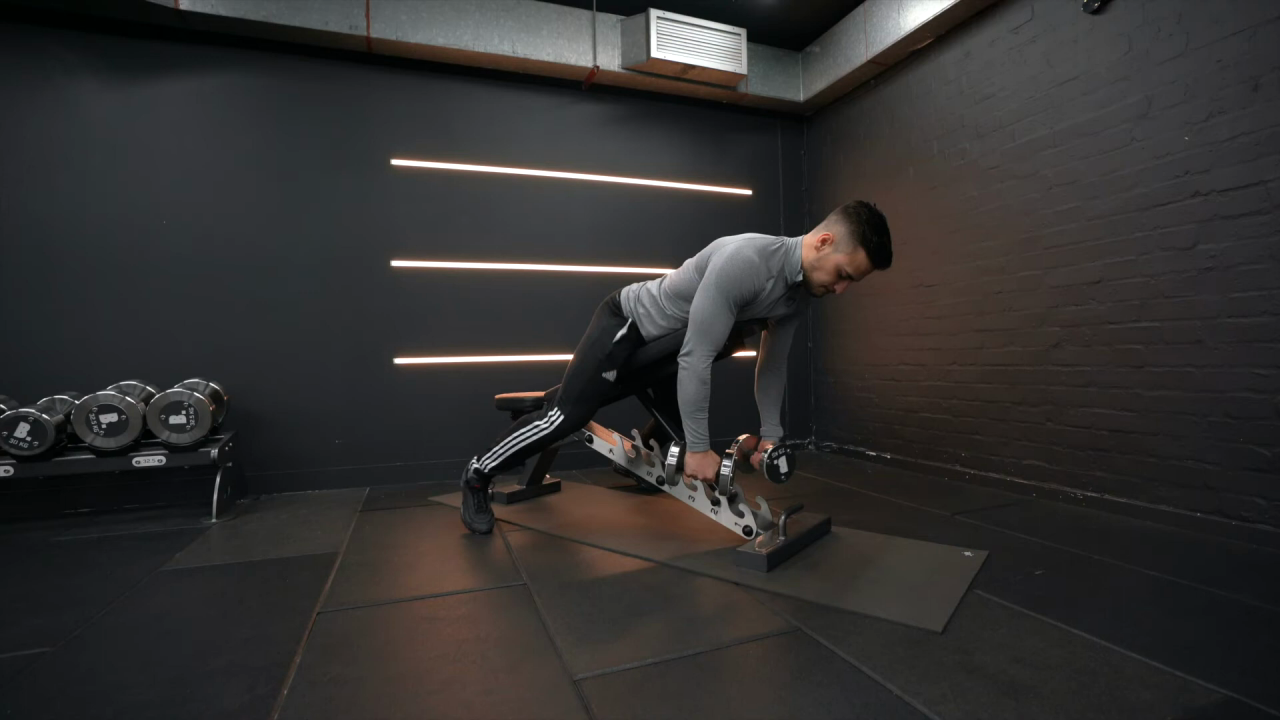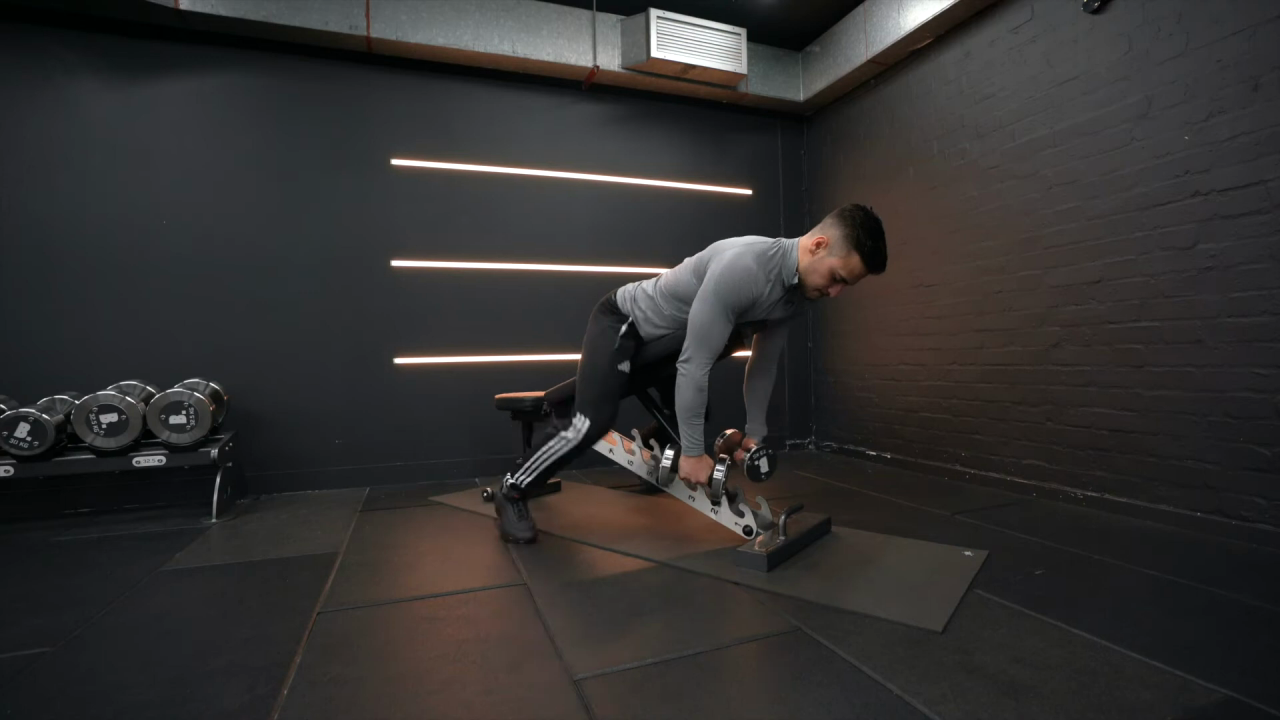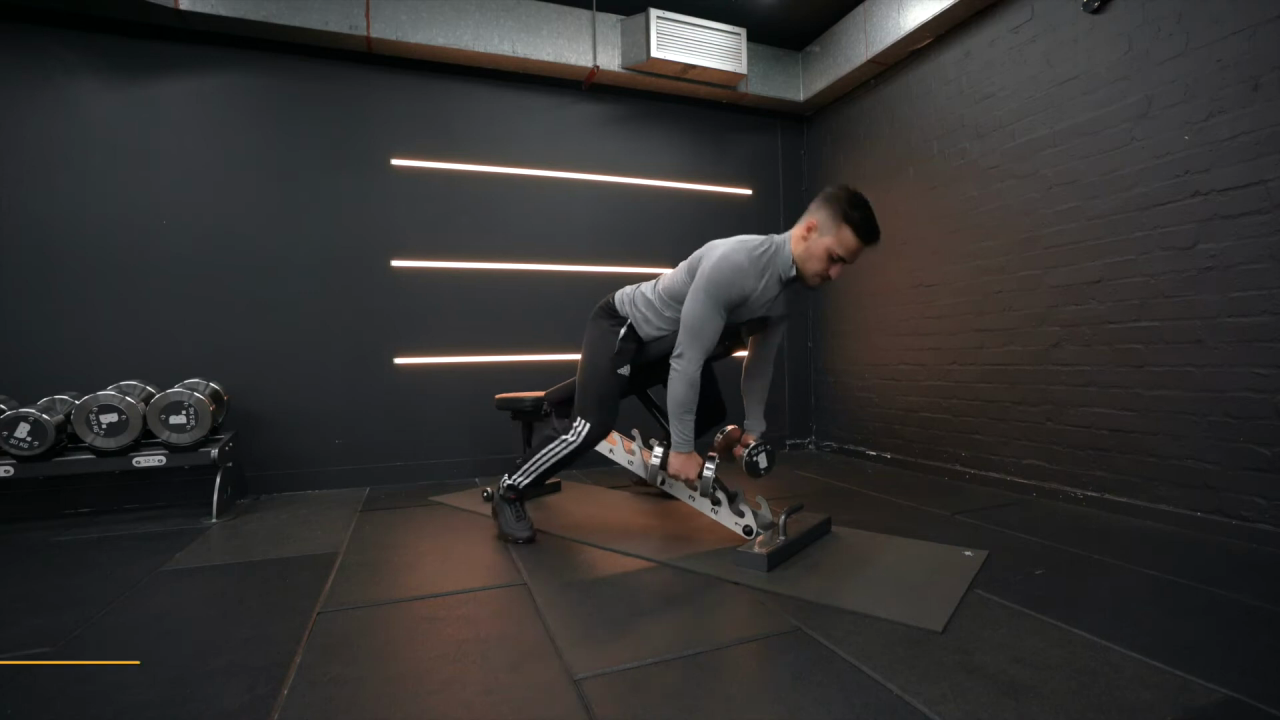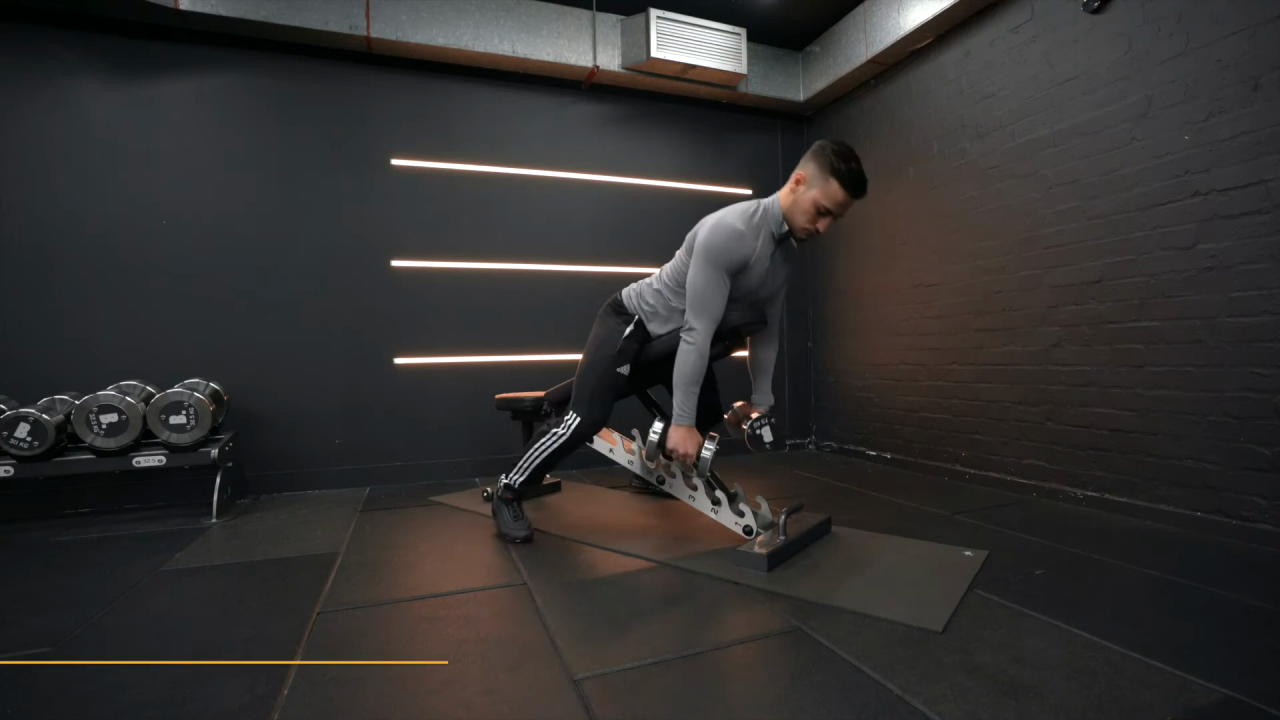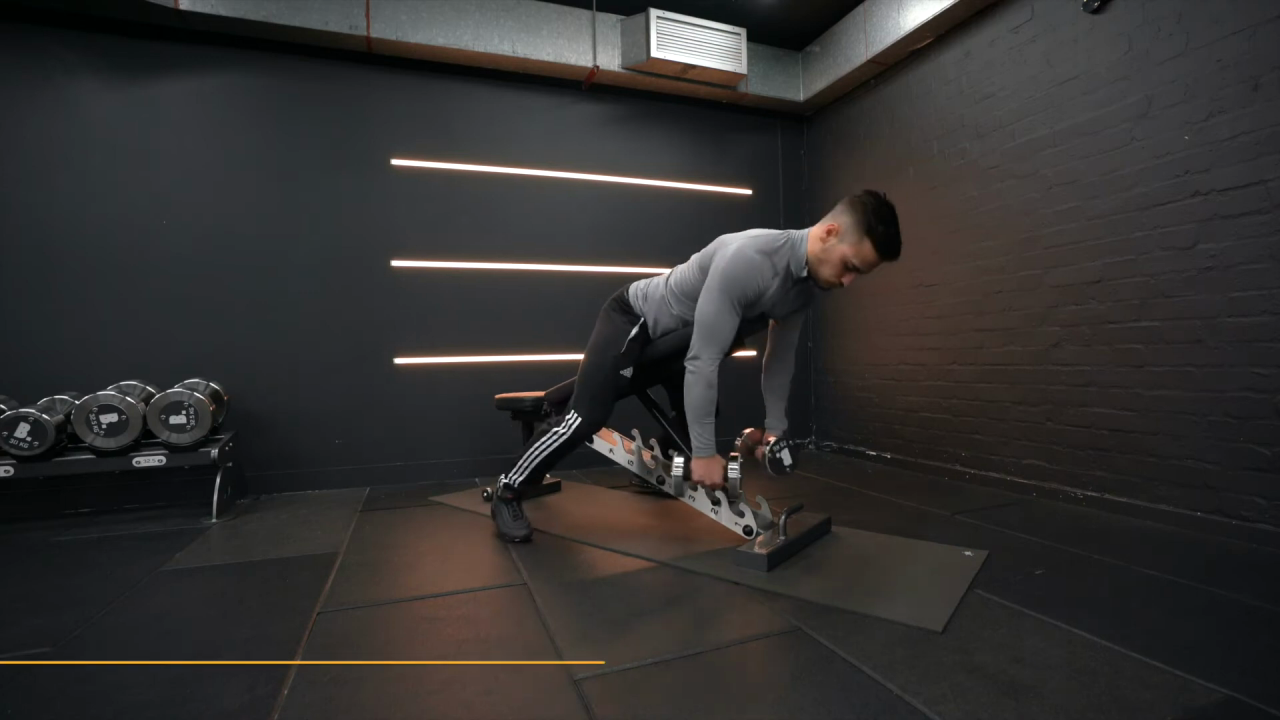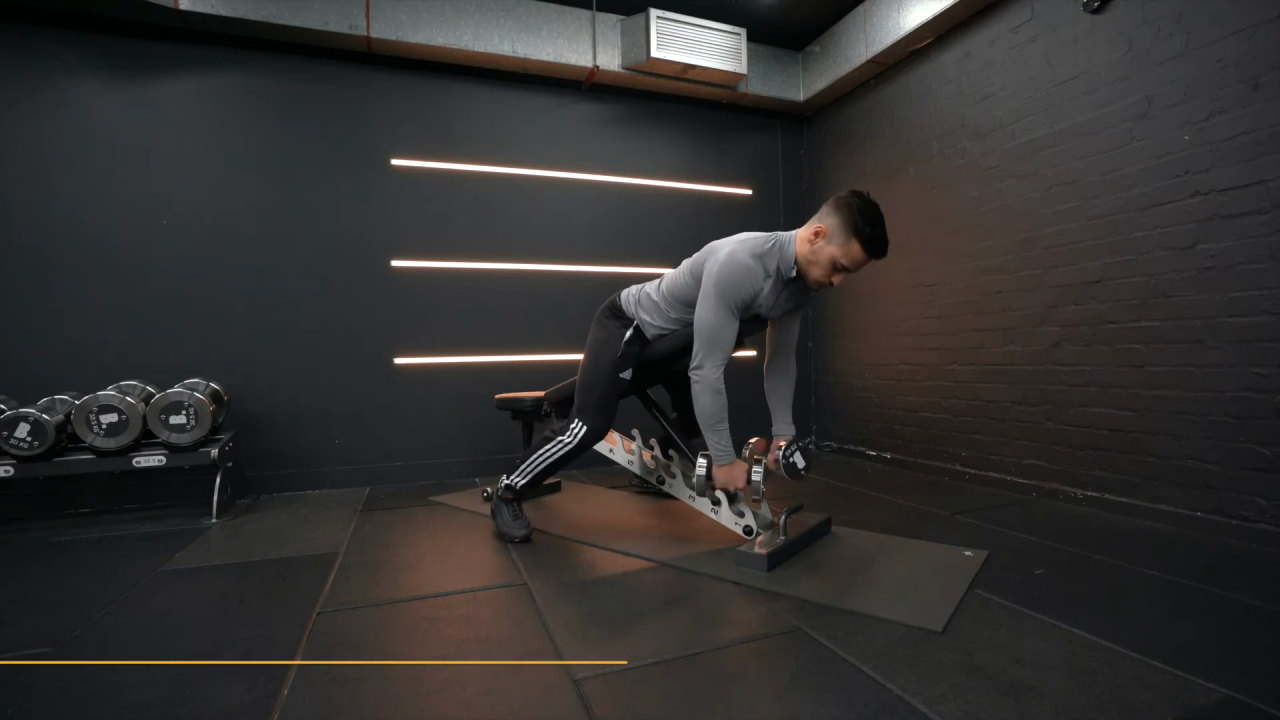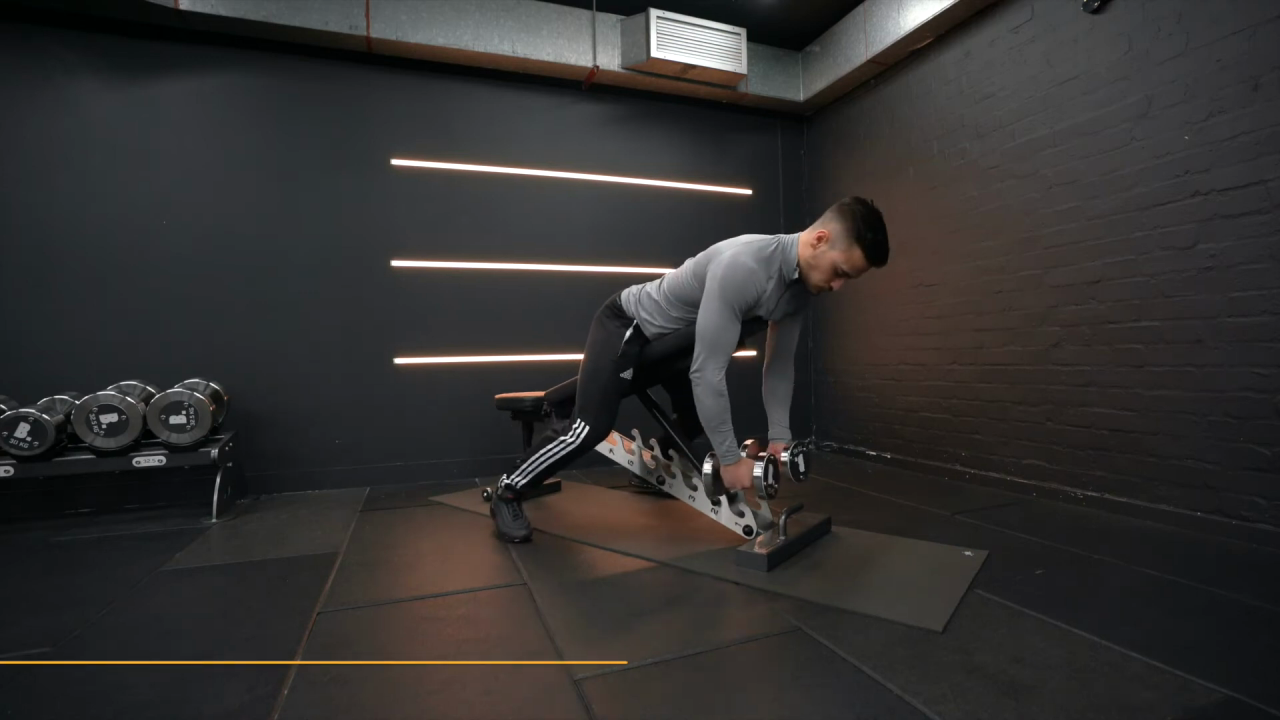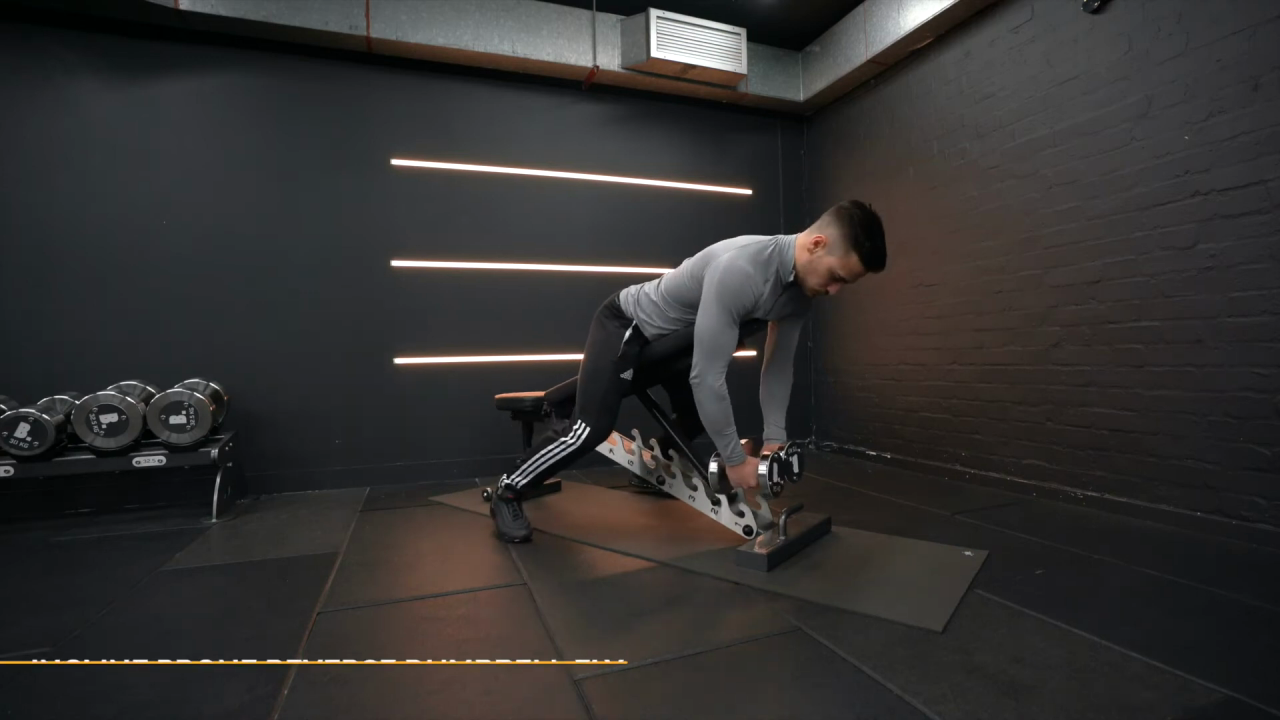
dt=0.3s
person 1, frame 1
left shoulder: (798, 293)
right shoulder: (744, 261)
left elbow: (772, 364)
right elbow: (696, 358)
left wrist: (770, 434)
right wrist: (698, 448)
left hip: (667, 336)
right hip: (626, 321)
left knee: (681, 415)
right knee: (568, 415)
right ankle: (480, 476)
person 1, frame 2
left shoulder: (795, 292)
right shoulder: (742, 267)
left elbow: (764, 363)
right elbow: (695, 364)
left wrist: (754, 433)
right wrist: (694, 452)
left hip: (669, 333)
right hip: (624, 320)
left knee: (688, 412)
right knee: (594, 421)
right ankle: (513, 492)
person 1, frame 3
left shoulder: (789, 285)
right shoulder: (733, 265)
left elbow: (760, 355)
right elbow: (687, 361)
left wrist: (754, 429)
right wrist: (681, 449)
left hip: (668, 336)
right hip: (623, 324)
left knee: (707, 412)
right knee: (593, 425)
right ankle: (510, 492)
person 1, frame 4
left shoulder: (785, 251)
right shoulder: (729, 230)
left elbow: (765, 329)
right elbow: (697, 332)
left wrist: (761, 401)
right wrist: (681, 422)
left hip: (673, 333)
right hip: (632, 320)
left knee: (708, 416)
right knee: (587, 419)
right ankle: (509, 491)
person 1, frame 5
left shoulder: (806, 282)
right shoulder: (747, 260)
left elbow: (780, 356)
right elbow: (703, 361)
left wrist: (774, 427)
right wrist: (703, 454)
left hip: (676, 331)
right hip: (634, 319)
left knee: (698, 415)
right knee: (587, 418)
right ankle: (508, 492)
person 1, frame 6
left shoulder: (799, 283)
right shoulder: (738, 264)
left elbow: (781, 360)
right elbow: (707, 369)
left wrist: (783, 433)
right wrist: (724, 459)
left hip: (672, 335)
right hip: (627, 324)
left knee: (698, 416)
right knee: (589, 426)
right ankle: (508, 493)
person 1, frame 7
left shoulder: (800, 288)
right shoulder: (742, 267)
left elbow: (779, 363)
right elbow: (708, 370)
left wrist: (779, 437)
right wrist: (729, 459)
left hip: (671, 335)
right hip: (628, 324)
left knee: (699, 415)
right knee: (591, 427)
right ankle: (508, 493)
person 1, frame 8
left shoulder: (799, 288)
right shoulder: (739, 270)
left elbow: (779, 365)
right elbow: (708, 376)
left wrist: (774, 438)
right wrist: (735, 460)
left hip: (671, 334)
right hip: (627, 324)
left knee: (699, 414)
right knee: (592, 428)
right ankle: (508, 493)
